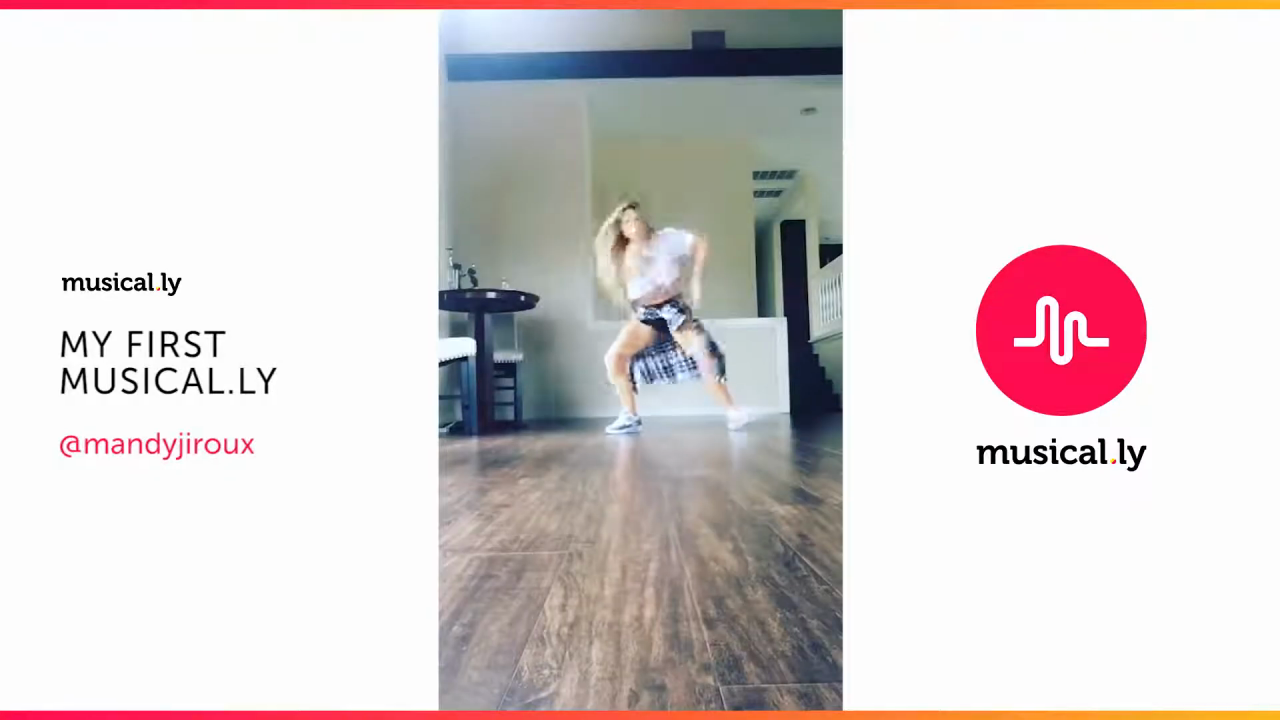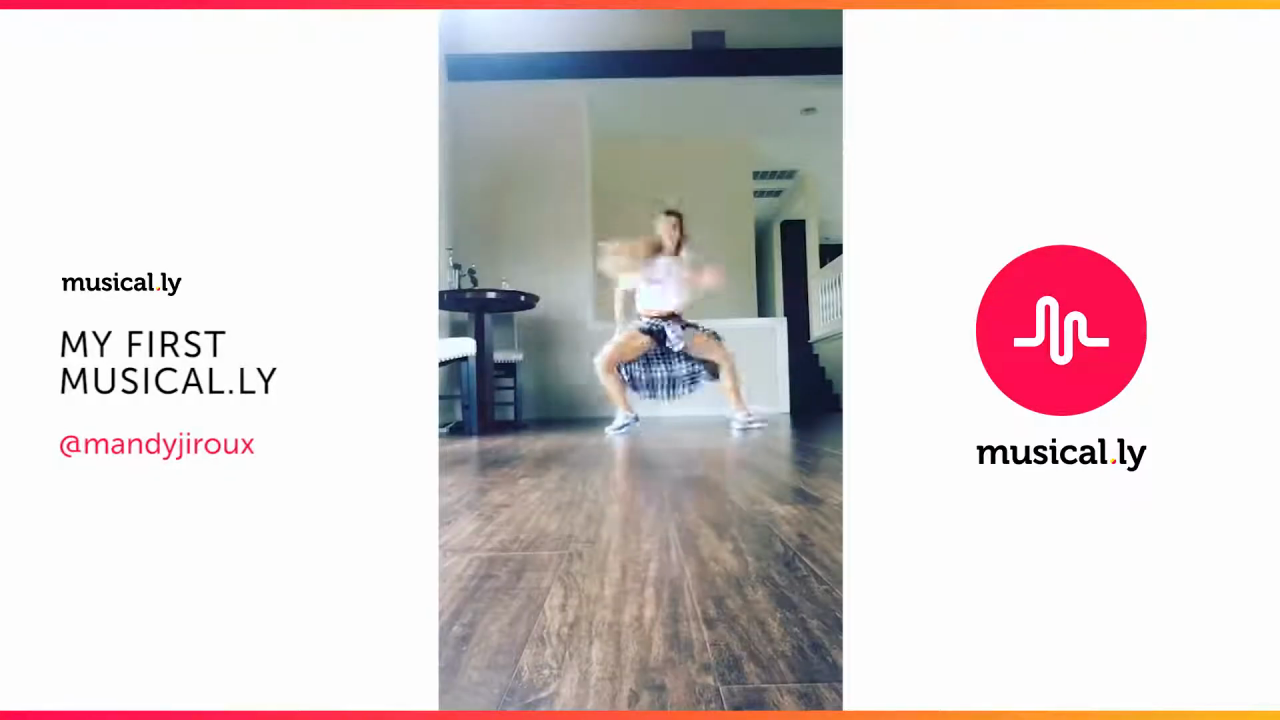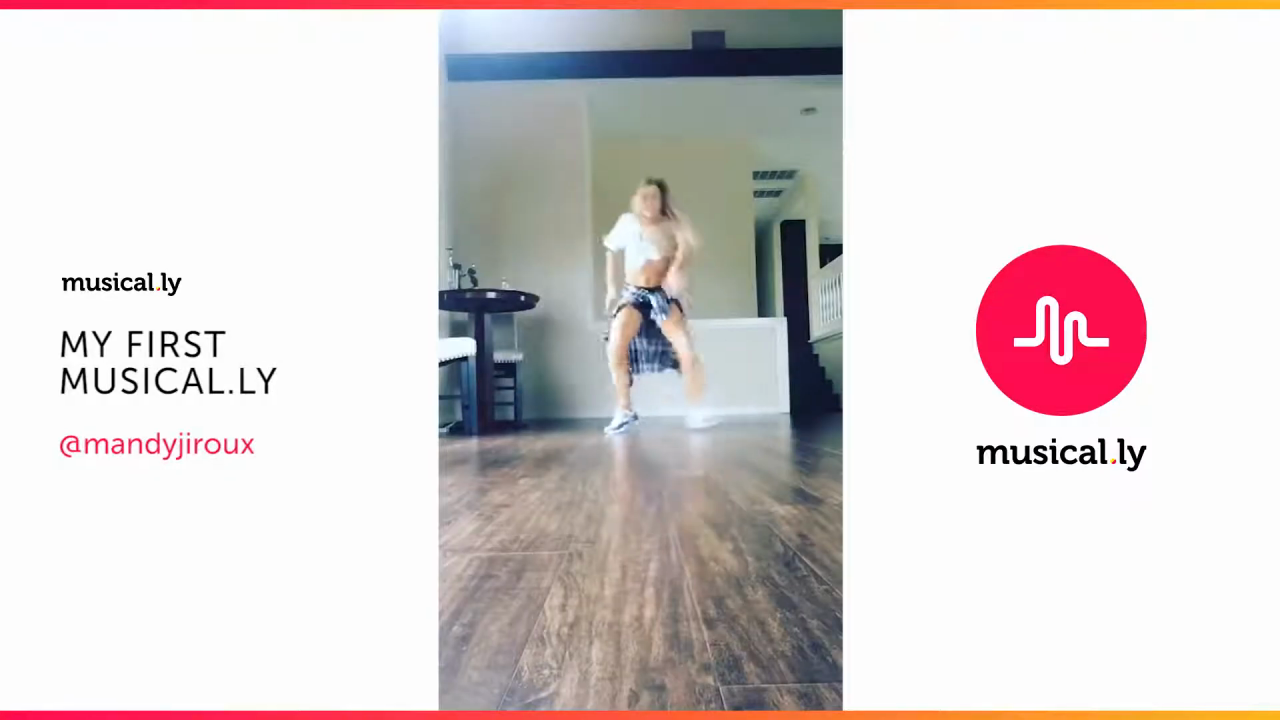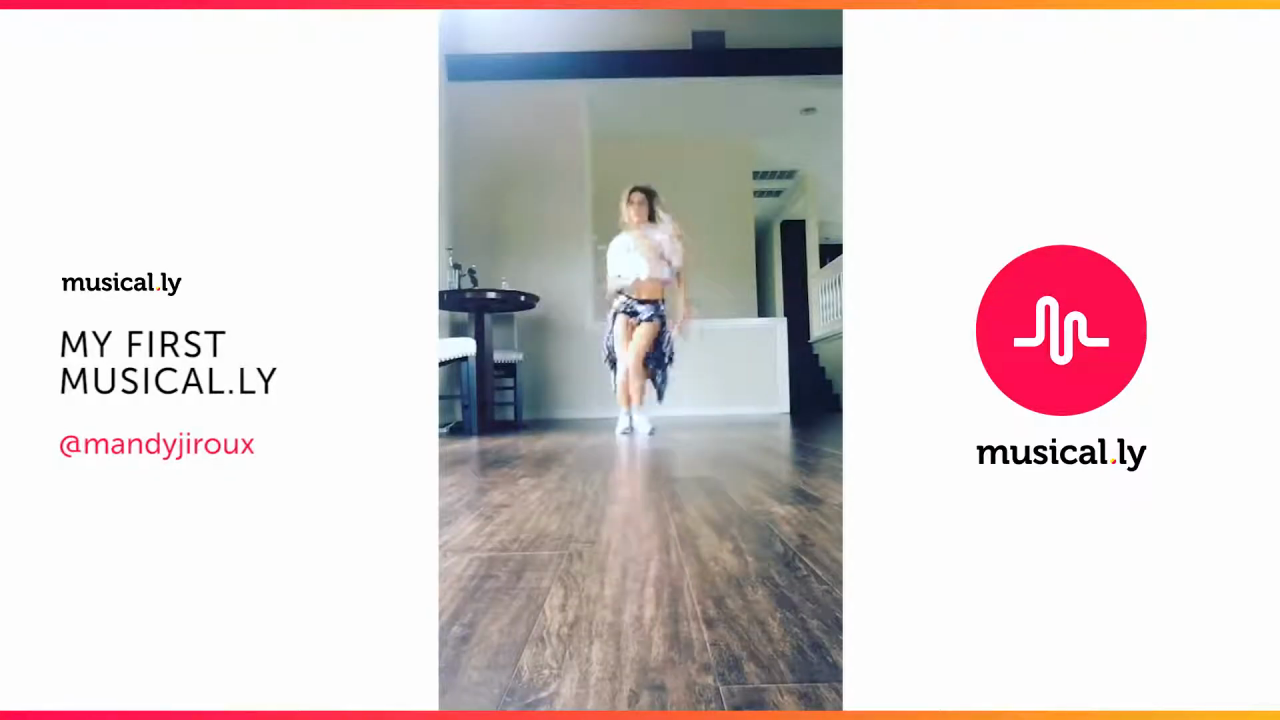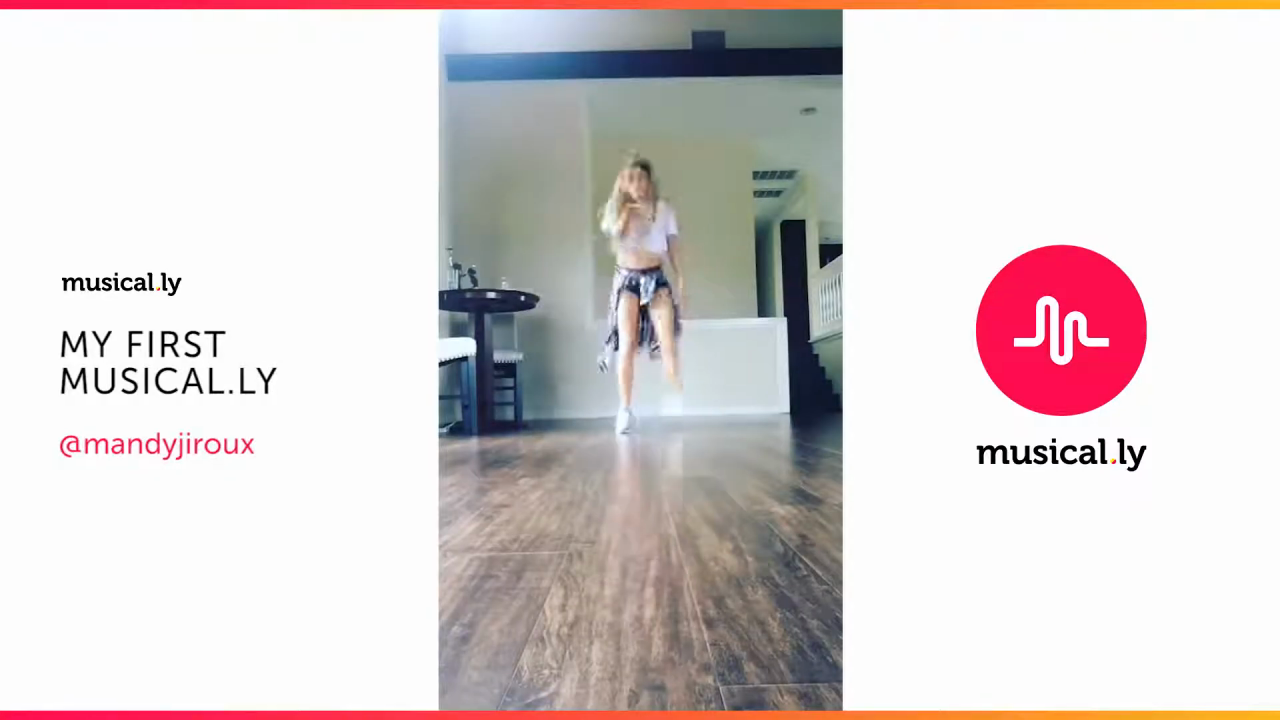
dt=0.2s
person 1, frame 1
left shoulder: (666, 239)
right shoulder: (622, 256)
left elbow: (701, 243)
left wrist: (695, 278)
right wrist: (634, 312)
left hip: (673, 310)
right hip: (646, 315)
left knee: (704, 357)
right knee: (613, 359)
left ankle: (733, 412)
right ankle: (629, 417)
person 1, frame 2
left shoulder: (684, 262)
right shoulder: (641, 259)
right elbow: (621, 292)
right wrist: (620, 328)
left hip: (675, 324)
right hip: (645, 325)
left knee: (723, 357)
right knee: (603, 362)
left ankle: (740, 413)
right ankle: (626, 414)
person 1, frame 3
left shoulder: (672, 226)
right shoulder: (628, 222)
left elbow: (685, 251)
right elbow: (613, 253)
left wrist: (677, 271)
right wrist: (611, 289)
left hip: (661, 297)
right hip: (632, 296)
left knee: (686, 350)
right knee: (616, 351)
left ankle: (696, 410)
right ankle: (624, 411)
person 1, frame 4
left shoulder: (666, 234)
right shoulder: (620, 243)
left elbow: (679, 273)
right elbow: (613, 283)
left wrist: (683, 307)
right wrist: (617, 286)
left hip: (654, 307)
right hip: (626, 304)
left knee: (634, 357)
right knee: (624, 360)
left ankle: (639, 413)
right ankle: (625, 415)
person 1, frame 5
left shoulder: (663, 208)
right shoulder: (616, 208)
left elbow: (672, 246)
right elbow: (617, 233)
left wrist: (680, 279)
right wrist: (629, 209)
left hip: (655, 277)
right hip: (626, 278)
left knee: (666, 338)
right knee: (626, 342)
left ankle: (677, 396)
right ankle: (625, 409)
